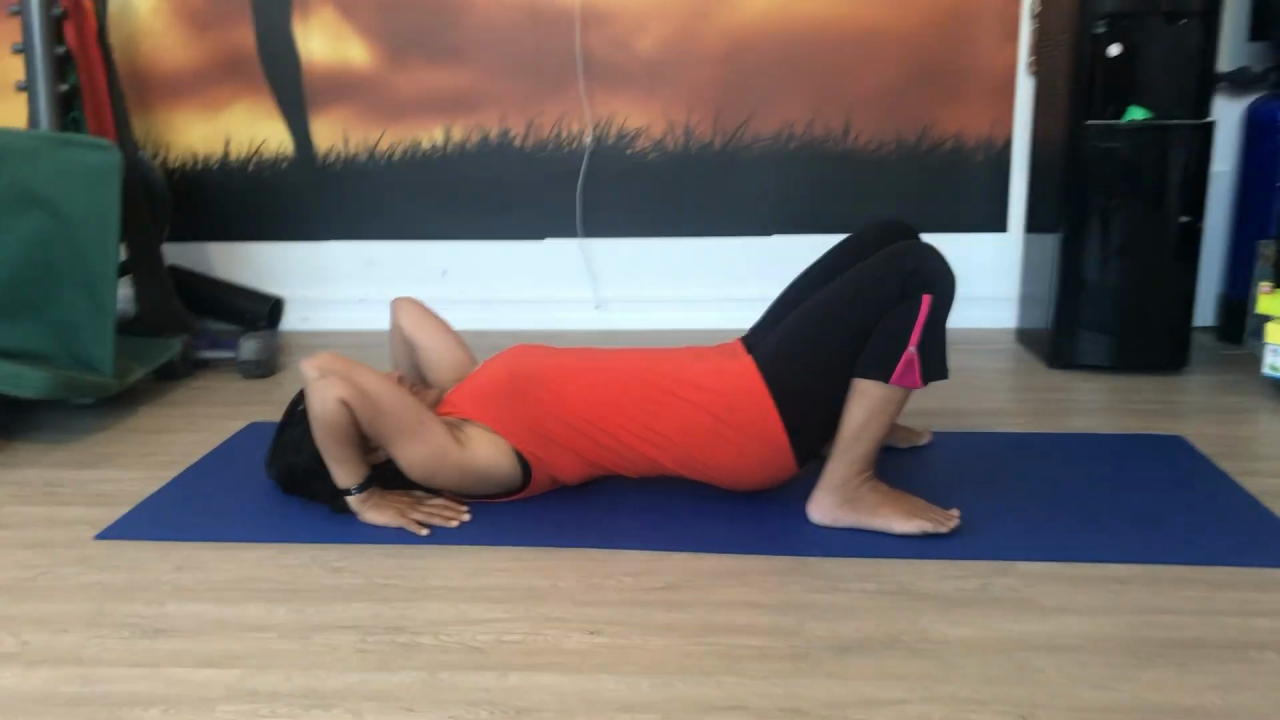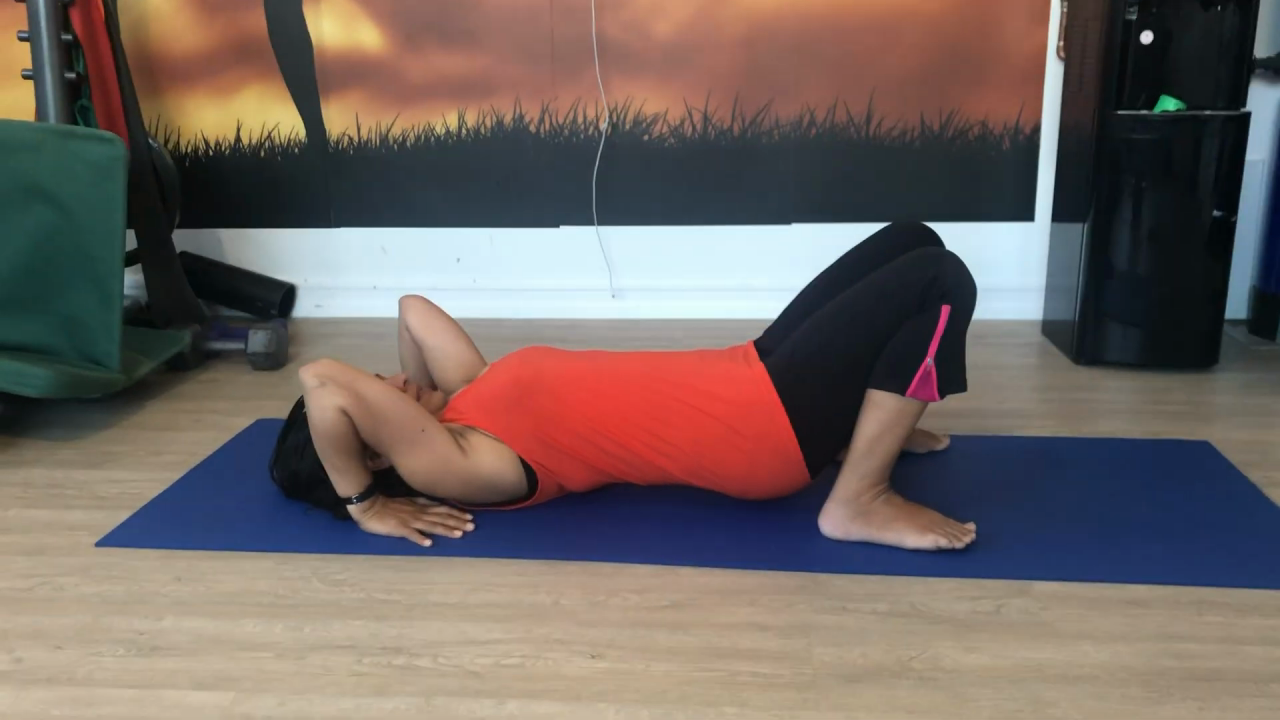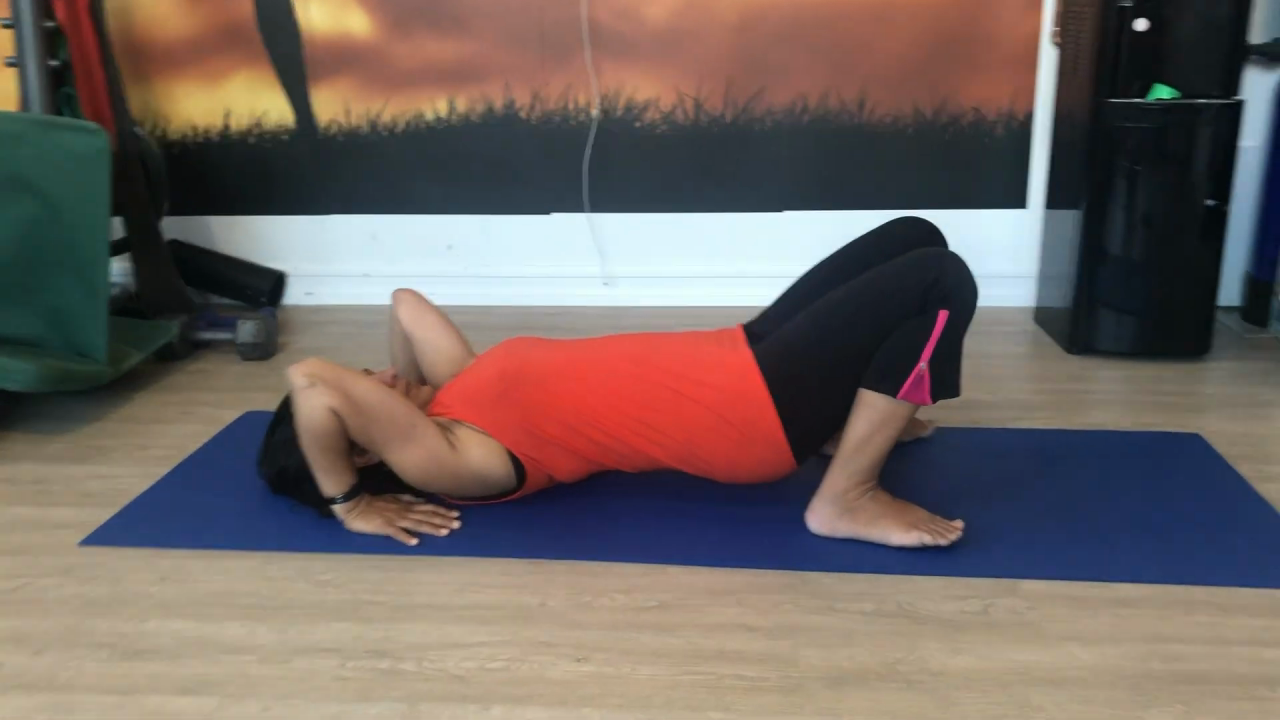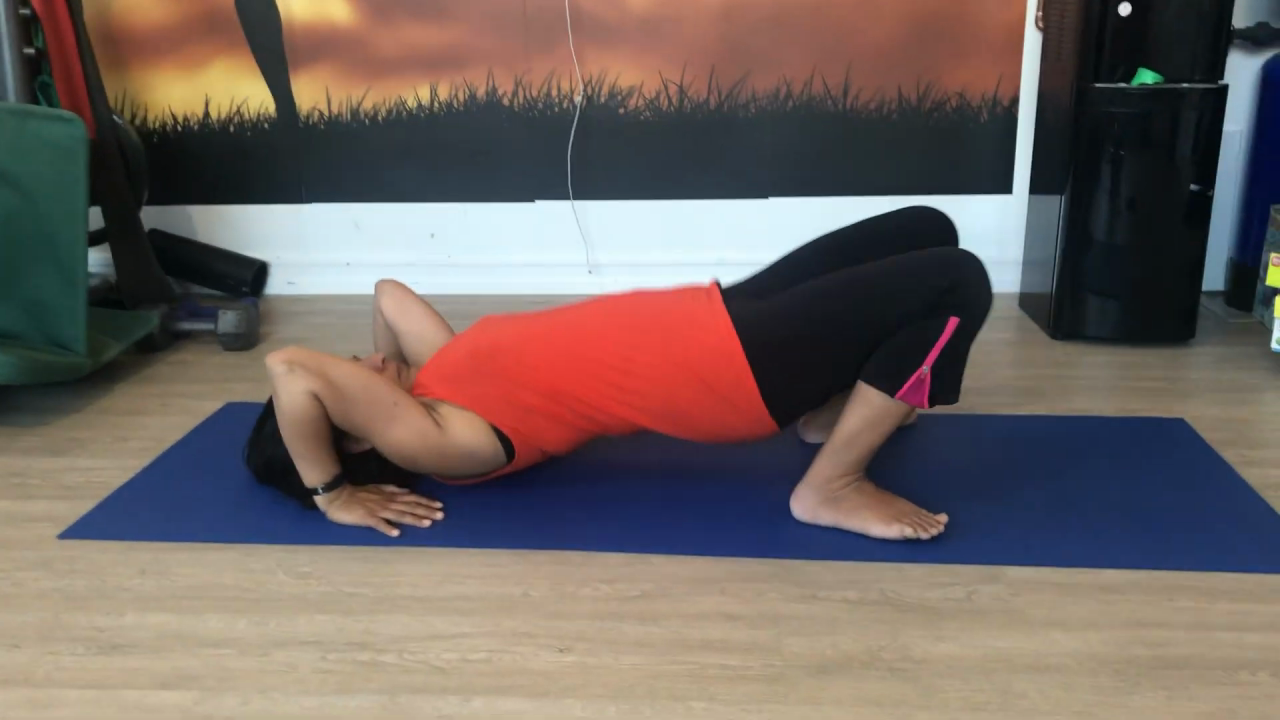
dt=0.2s
person 1, frame 1
left shoulder: (455, 395)
right shoulder: (446, 460)
left elbow: (405, 309)
right elbow: (322, 373)
left hip: (738, 374)
right hip: (754, 423)
left knee: (890, 241)
right knee: (917, 271)
left ankle: (852, 421)
right ankle: (847, 489)
person 1, frame 2
left shoulder: (461, 402)
right shoulder: (452, 467)
left elbow: (414, 306)
left hip: (750, 375)
right hip: (765, 431)
left knee: (910, 243)
right knee: (938, 280)
left ankle: (870, 429)
right ankle: (858, 501)
person 1, frame 3
left shoulder: (450, 396)
right shoulder: (444, 462)
left elbow: (407, 303)
left hip: (737, 361)
right hip: (752, 413)
left knee: (914, 240)
right knee: (940, 282)
left ankle: (857, 421)
right ankle: (847, 499)
person 1, frame 4
left shoulder: (432, 383)
right shoulder: (431, 442)
left elbow: (390, 292)
left hip: (722, 322)
right hip: (732, 372)
left knee: (927, 232)
right knee: (957, 282)
left ankle: (833, 410)
right ankle: (832, 488)
